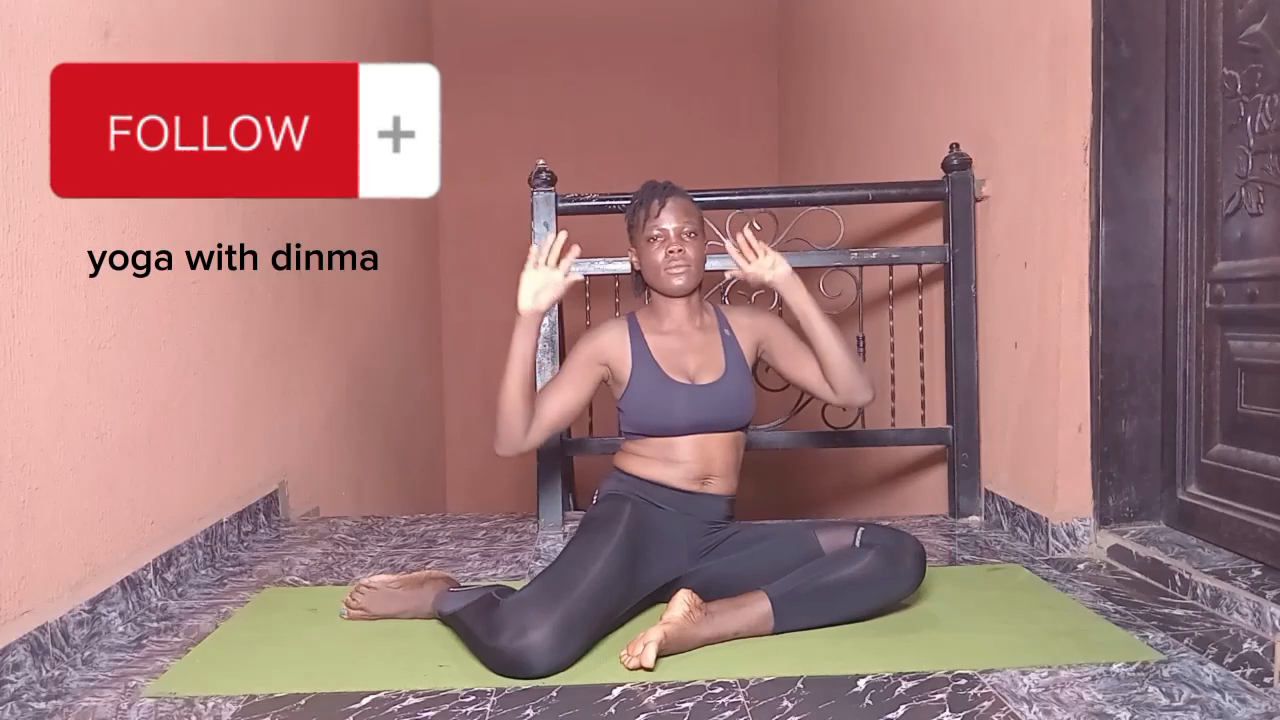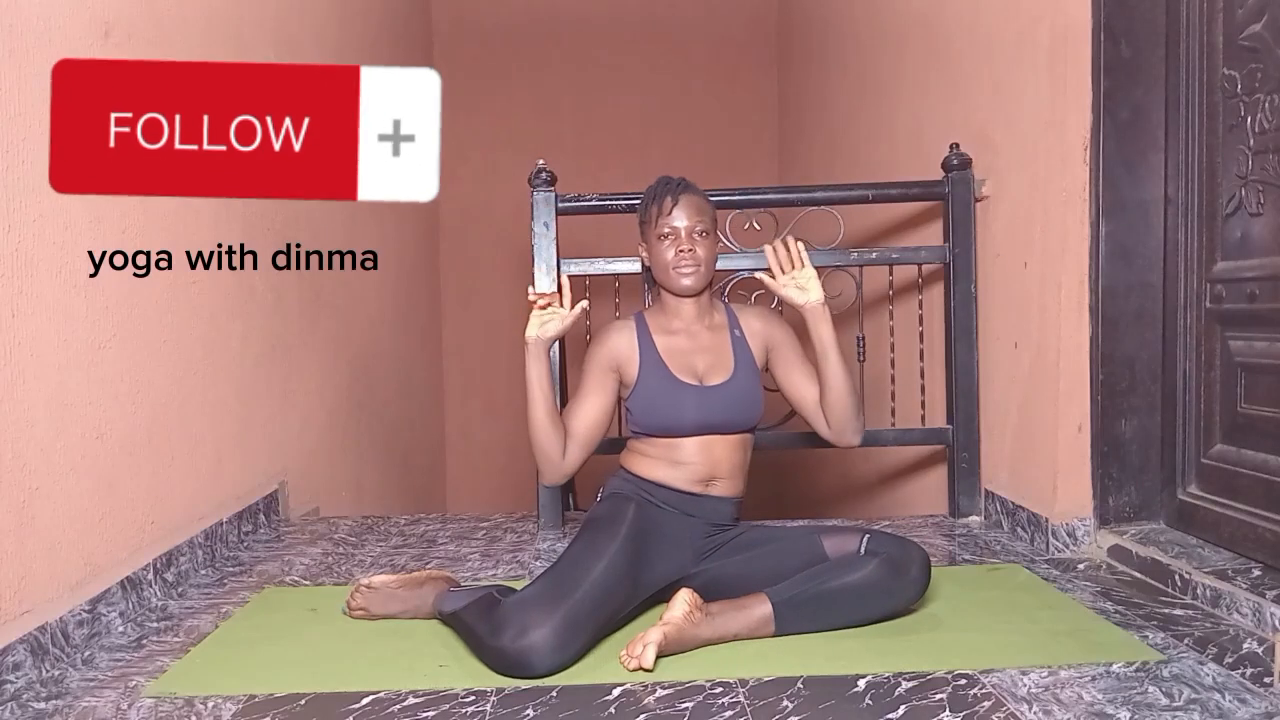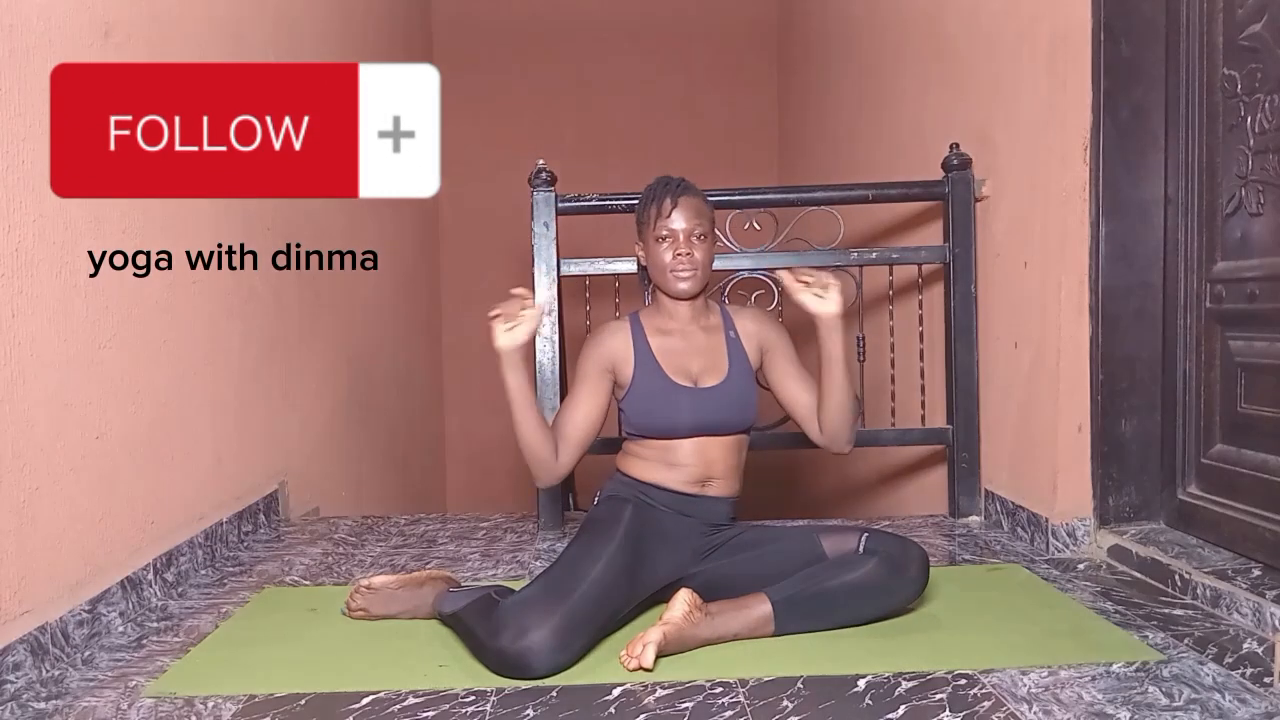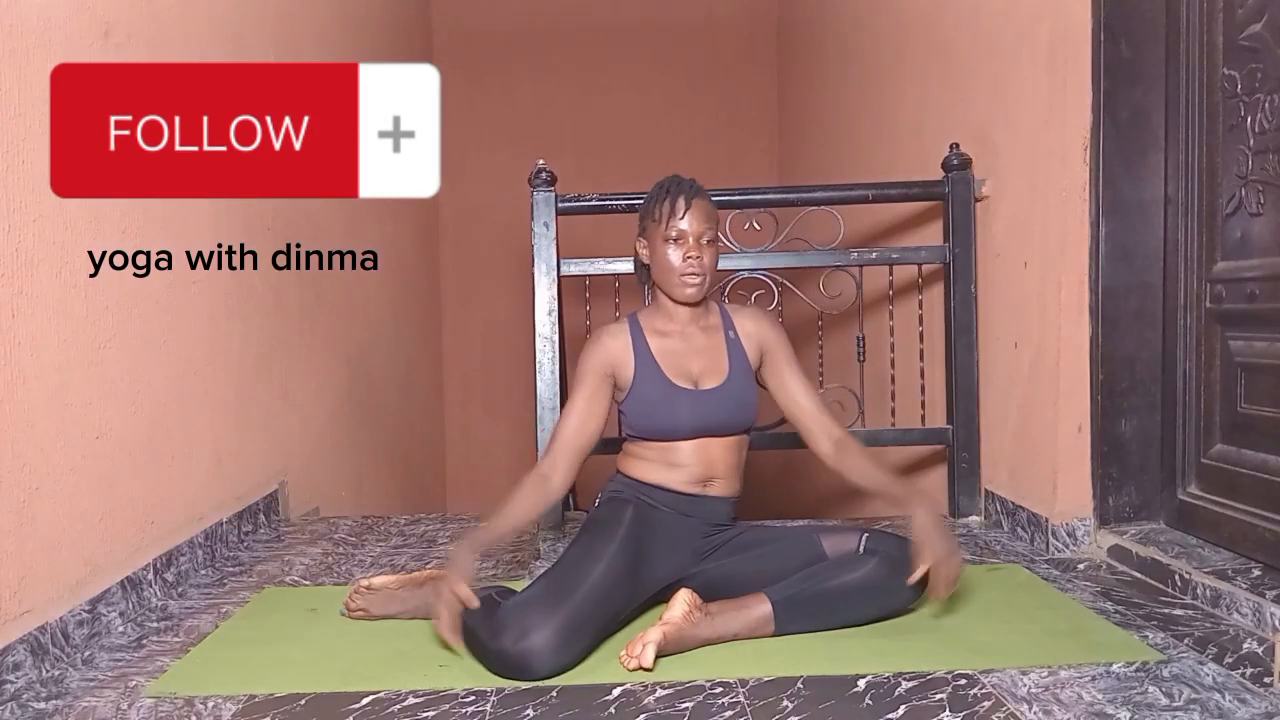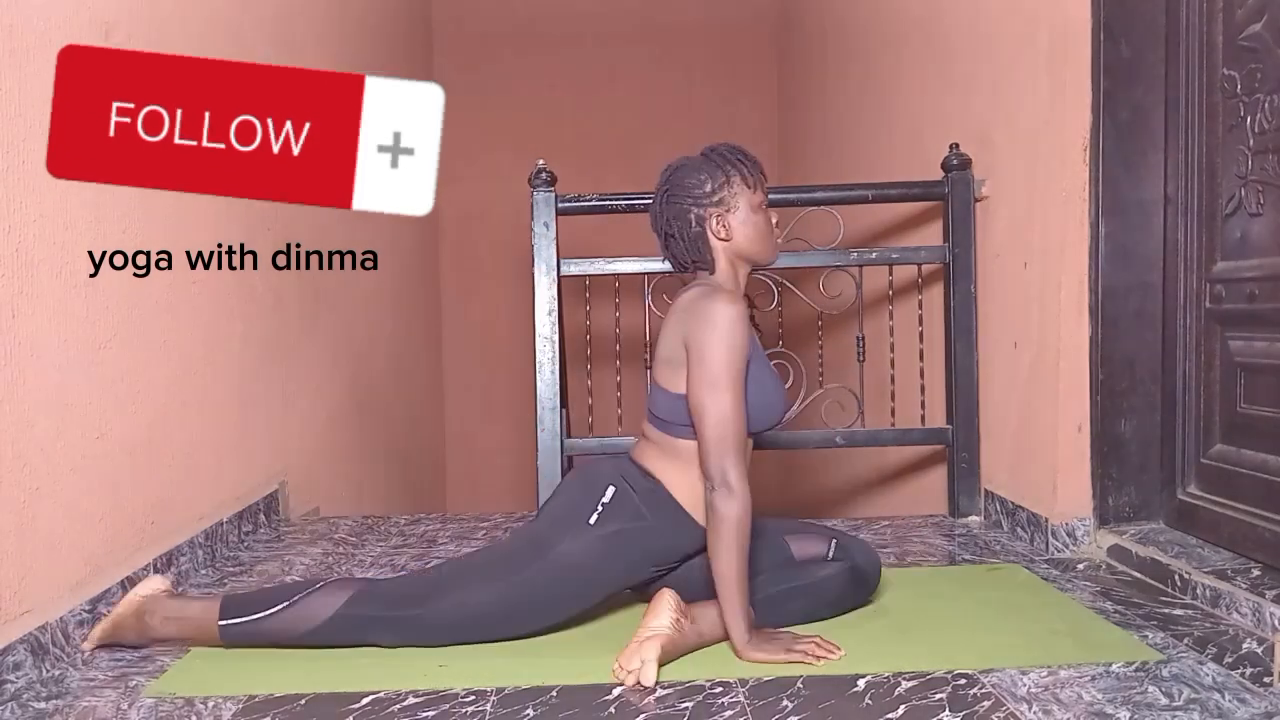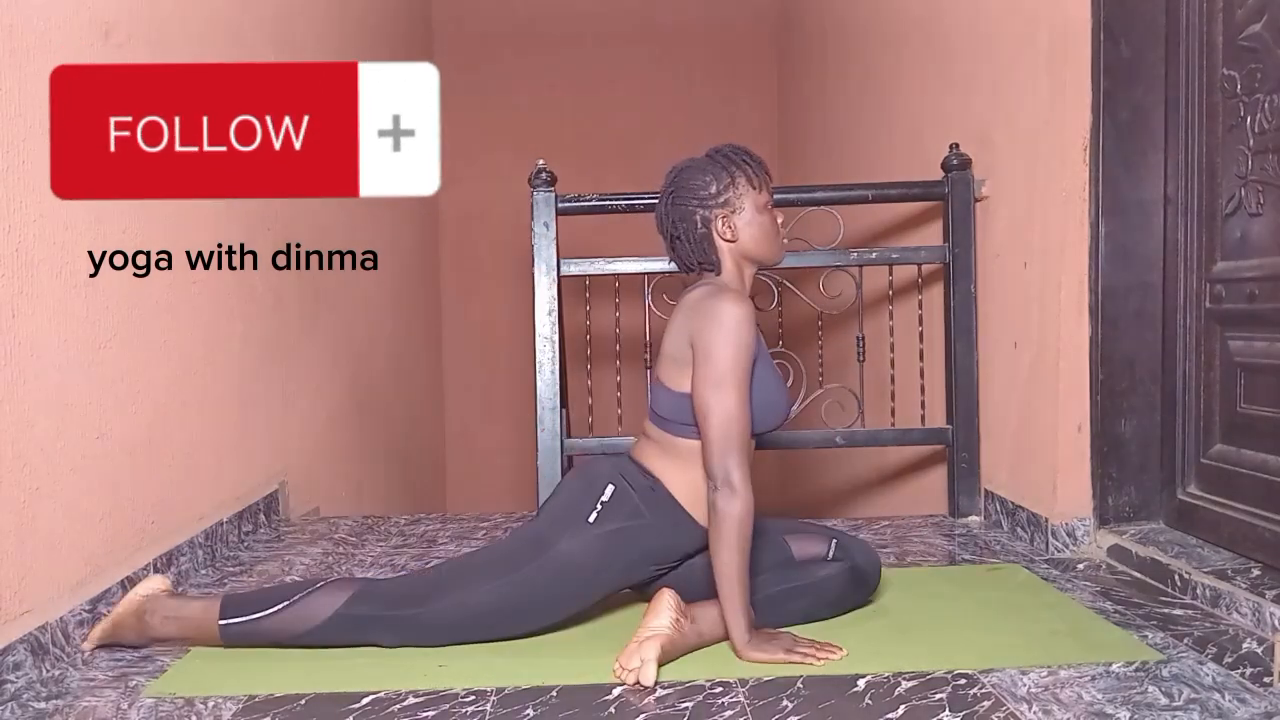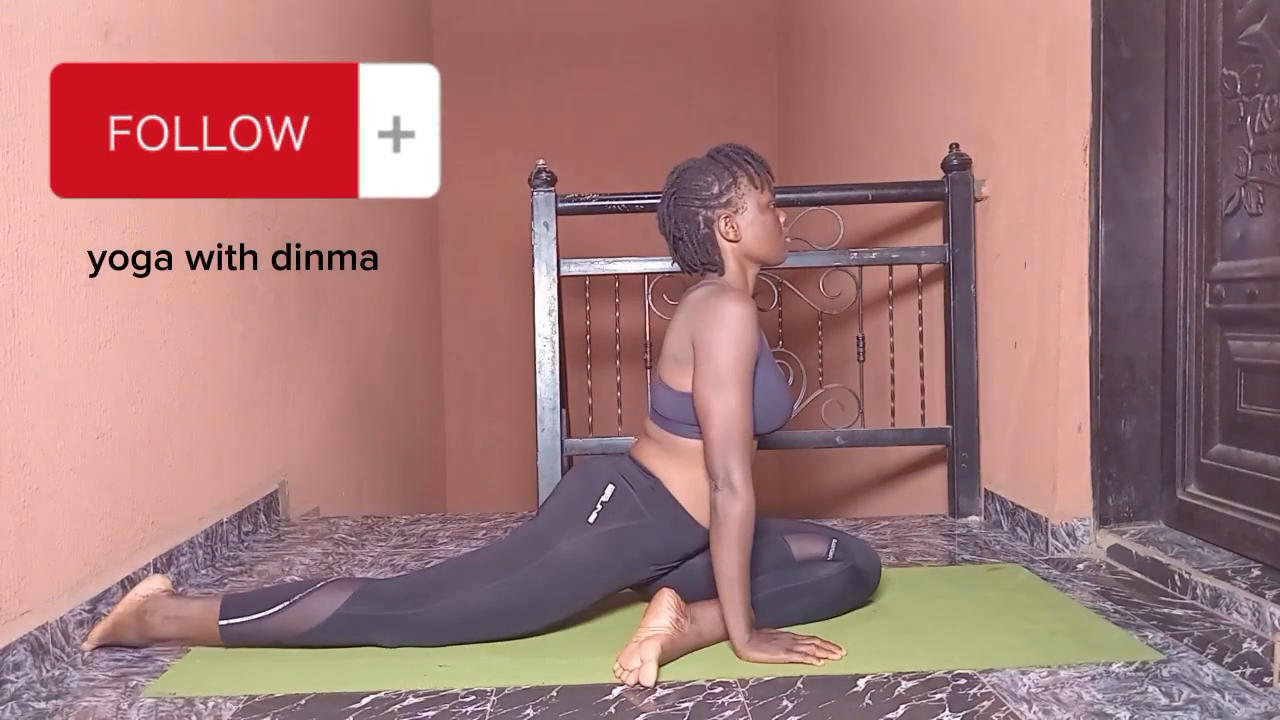
dt=0.4s
person 1, frame 1
left shoulder: (748, 326)
right shoulder: (610, 342)
left elbow: (855, 393)
right elbow: (514, 441)
left wrist: (790, 288)
right wrist: (527, 319)
left hip: (715, 536)
right hip: (633, 517)
left knee: (896, 557)
right knee: (528, 647)
left ankle: (701, 622)
right ankle: (439, 595)
person 1, frame 2
left shoulder: (760, 329)
right shoulder: (620, 342)
left elbow: (845, 430)
right elbow: (556, 465)
left wrist: (817, 315)
right wrist: (537, 348)
left hip: (720, 537)
right hip: (637, 517)
left knee: (902, 565)
right knee: (528, 646)
left ankle: (701, 621)
right ankle: (441, 595)
person 1, frame 3
left shoulder: (754, 330)
right shoulder: (613, 343)
left elbow: (834, 436)
right elbow: (550, 465)
left wrist: (831, 326)
right wrist: (513, 359)
left hip: (717, 537)
right hip: (634, 519)
left knee: (901, 564)
right knee: (527, 646)
left ankle: (699, 623)
right ankle: (441, 596)
person 1, frame 4
left shoulder: (755, 331)
right shoulder: (614, 347)
left elbow: (831, 442)
right elbow: (553, 470)
left wrist: (915, 504)
right wrist: (471, 546)
left hip: (719, 536)
right hip: (636, 519)
left knee: (896, 565)
right knee: (527, 646)
left ankle: (699, 621)
right ankle: (438, 592)
person 1, frame 5
left shoulder: (712, 305)
right shoulder: (717, 309)
right elbow: (726, 482)
right wrist: (744, 632)
left hip: (659, 533)
right hip: (617, 520)
left knee: (852, 565)
right knee: (402, 608)
left ankle: (684, 619)
right ankle: (173, 614)
person 1, frame 6
left shoulder: (716, 305)
right shoulder: (724, 309)
right elbow: (728, 483)
right wrist: (746, 633)
left hip: (659, 531)
right hip: (616, 518)
left knee: (851, 566)
right knee: (398, 609)
left ankle: (685, 619)
right ankle: (166, 615)
person 1, frame 7
left shoulder: (719, 304)
right shoulder: (726, 310)
right elbow: (730, 484)
right wrist: (744, 631)
left hip: (661, 530)
right hip: (618, 517)
left knee: (852, 564)
right knee: (402, 607)
left ankle: (683, 618)
right ankle: (167, 615)
